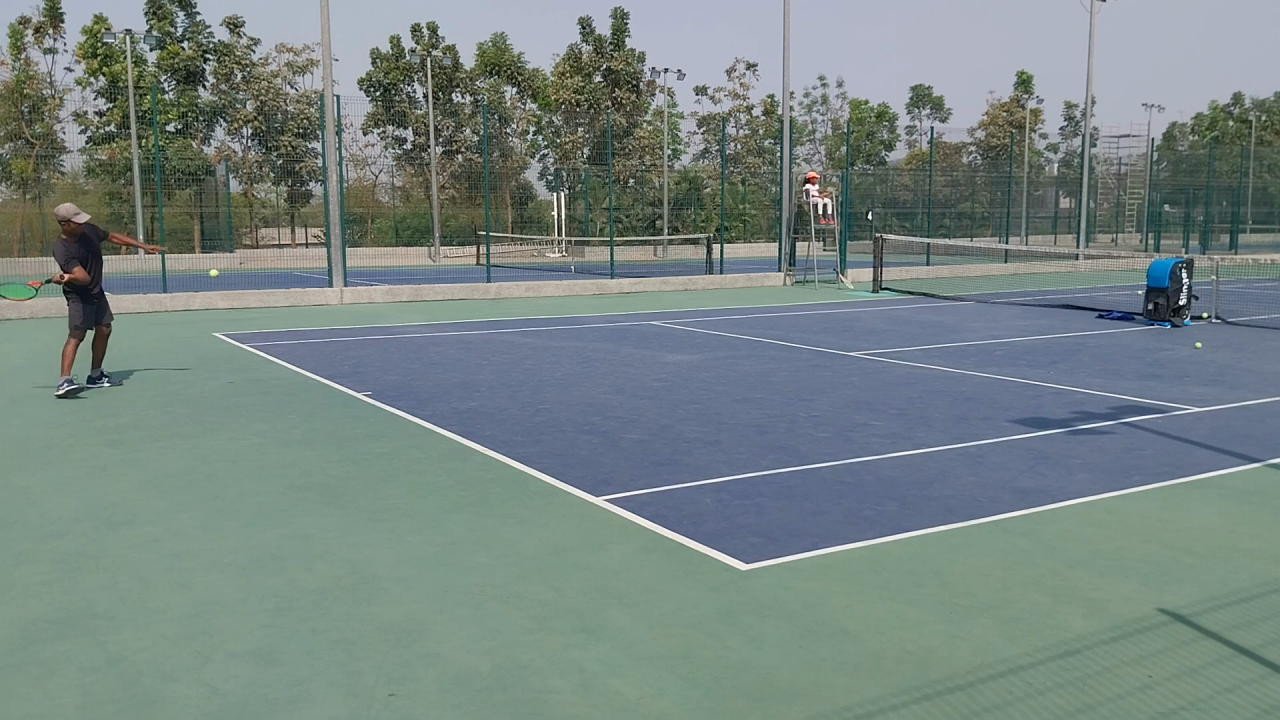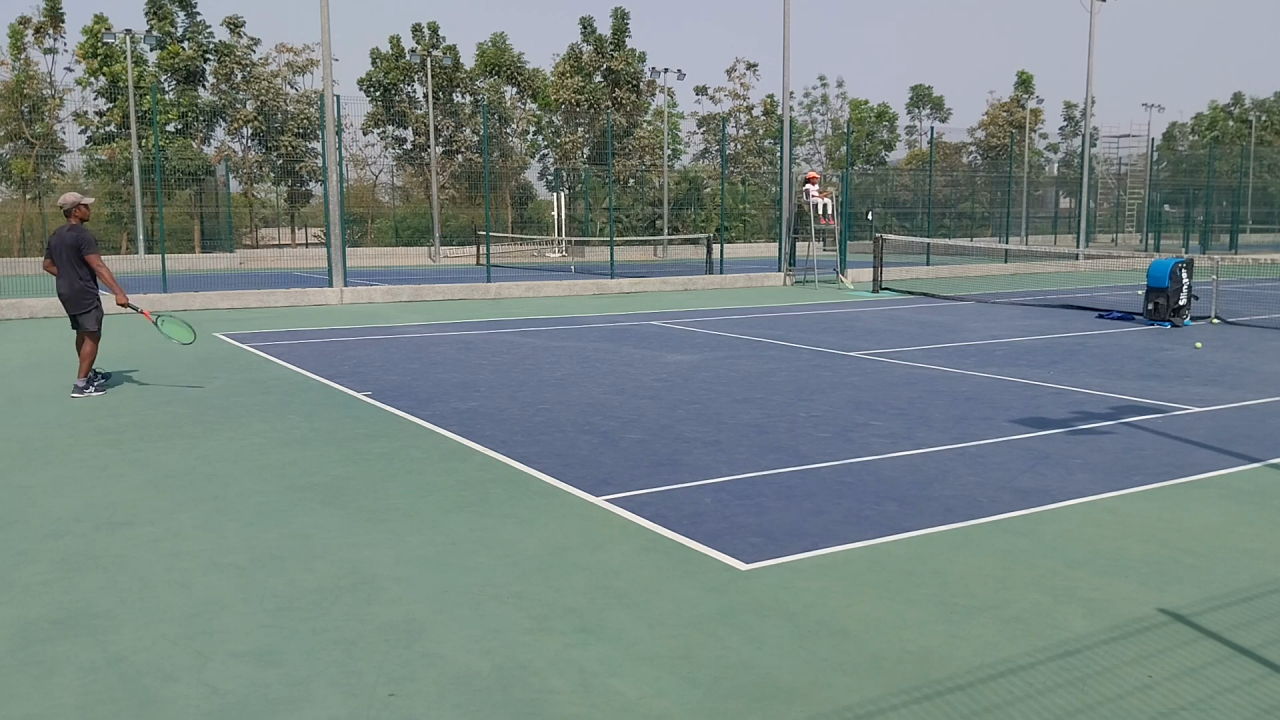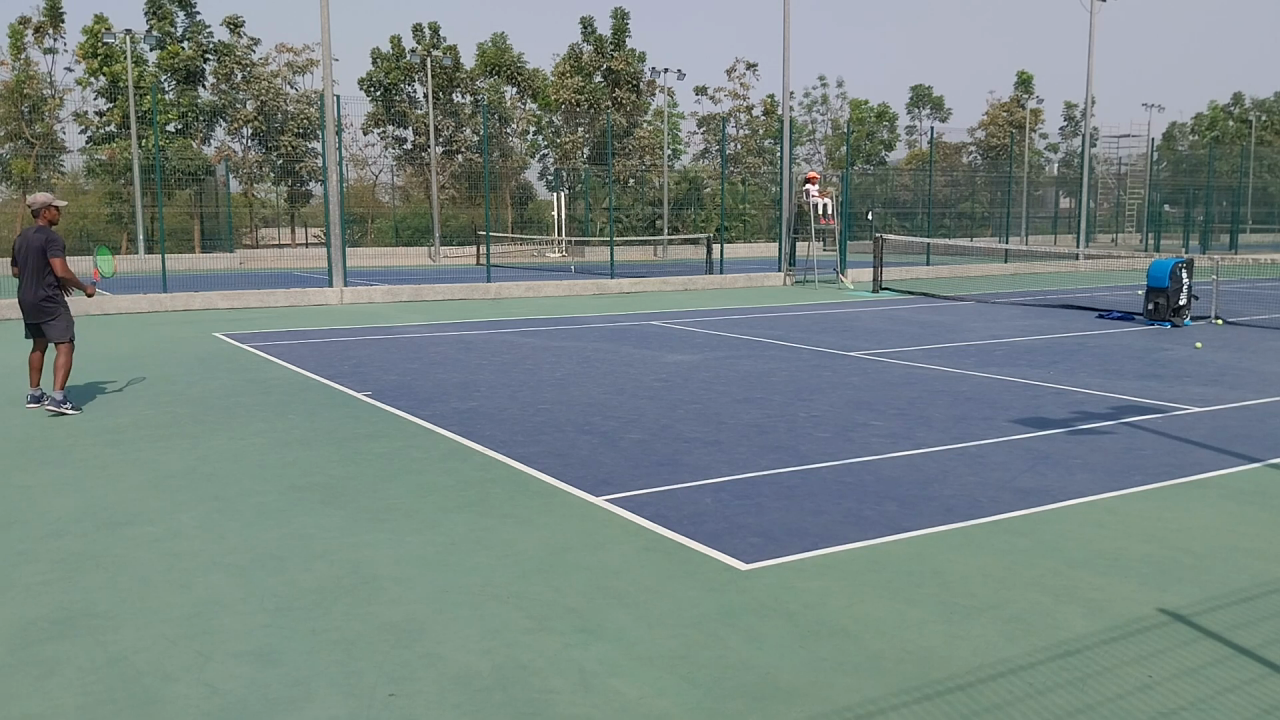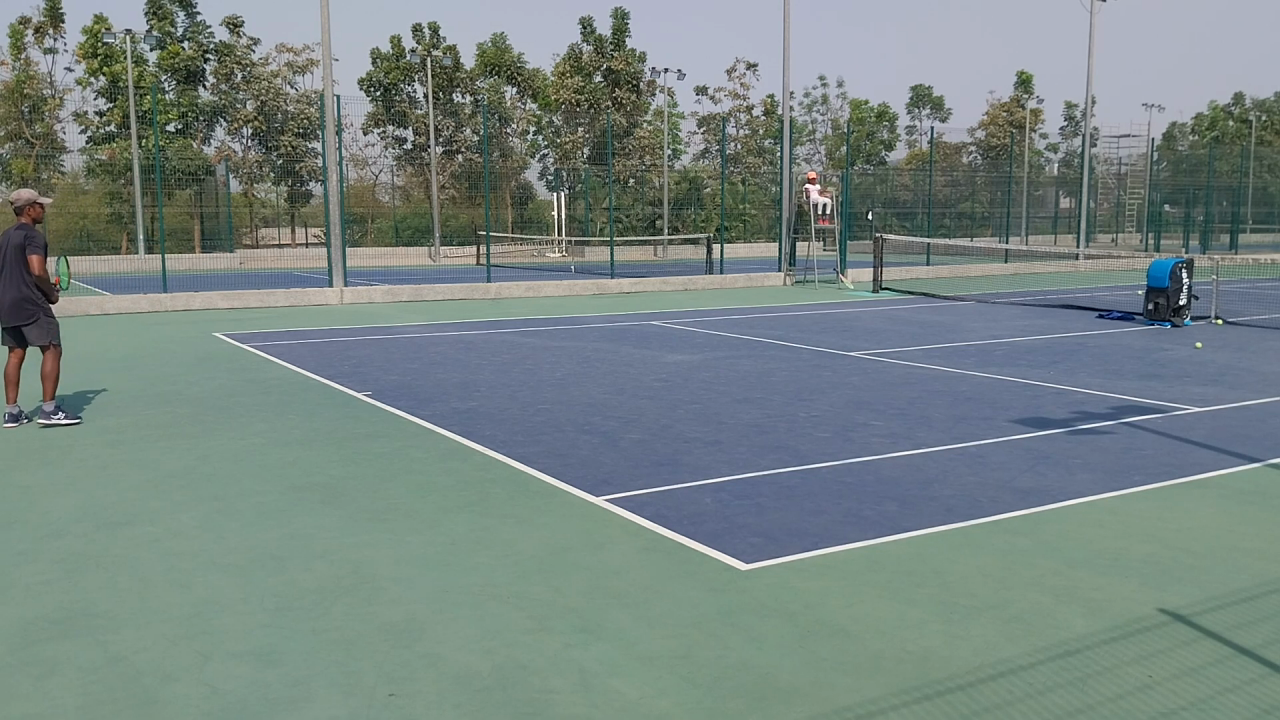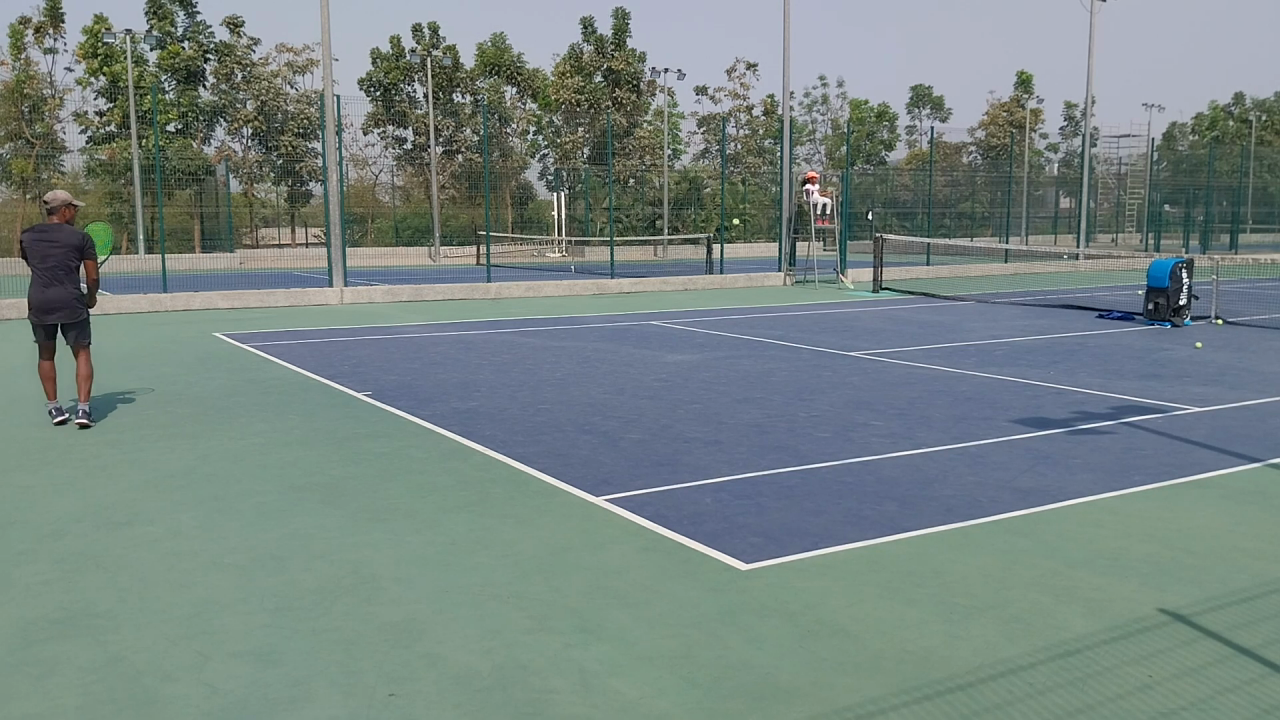
dt=1s
person 1, frame 1
left shoulder: (88, 231)
right shoulder: (62, 250)
left elbow: (113, 237)
right elbow: (83, 278)
left wrist: (144, 247)
right wrist: (65, 279)
left hip: (96, 293)
right hip: (79, 296)
left knee: (104, 330)
right knee: (76, 335)
left ankle: (96, 375)
right ankle: (64, 382)
person 1, frame 2
left shoulder: (55, 236)
right shoulder: (83, 236)
left elbow: (48, 265)
right elbow: (99, 267)
right wrist: (119, 292)
left hip: (65, 292)
right hip: (83, 293)
left knee: (82, 333)
right knee: (91, 336)
left ankle: (89, 374)
right ankle: (81, 385)
person 1, frame 3
left shoulder: (20, 238)
right shoulder: (51, 238)
left elbow: (16, 271)
right elbow: (62, 271)
right wrist: (85, 288)
left hip: (27, 301)
right hip: (50, 302)
left knee: (39, 346)
right knee: (65, 346)
left ankle: (35, 394)
right ankle: (58, 398)
person 1, frame 4
right shoulder: (32, 235)
right elbow: (38, 271)
right wrist: (51, 291)
right hip: (32, 304)
right knee: (52, 351)
right ankle: (49, 409)
person 1, frame 5
left shoulder: (28, 235)
right shoulder: (81, 237)
right elbow: (93, 277)
right wrist: (92, 297)
left hip: (39, 302)
right hip: (70, 302)
left knee: (46, 354)
right knee: (81, 354)
left ankle: (54, 407)
right ankle: (83, 408)
